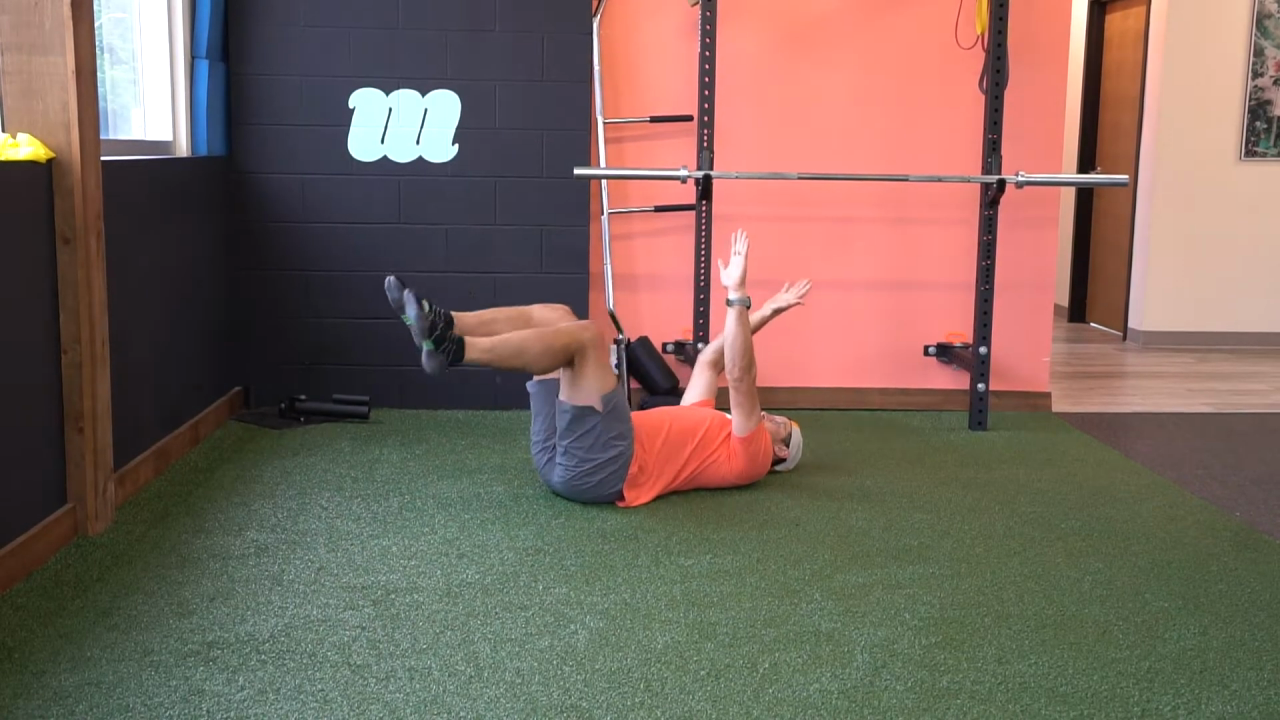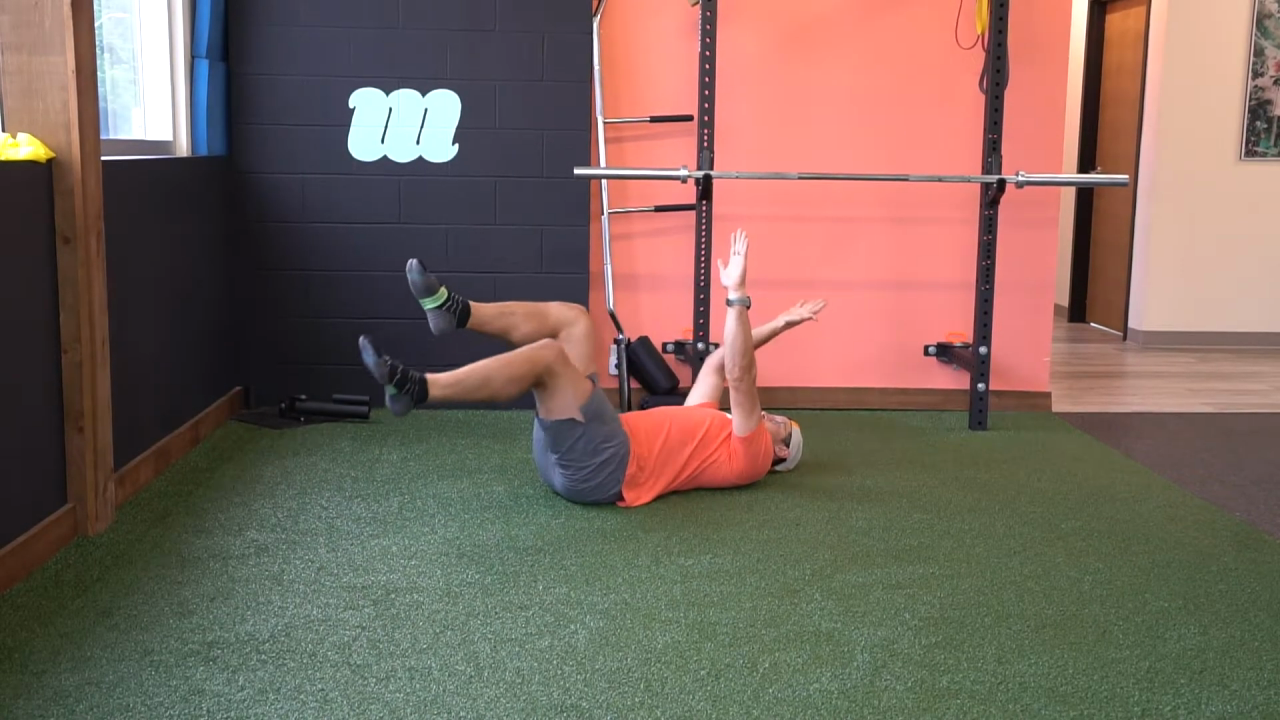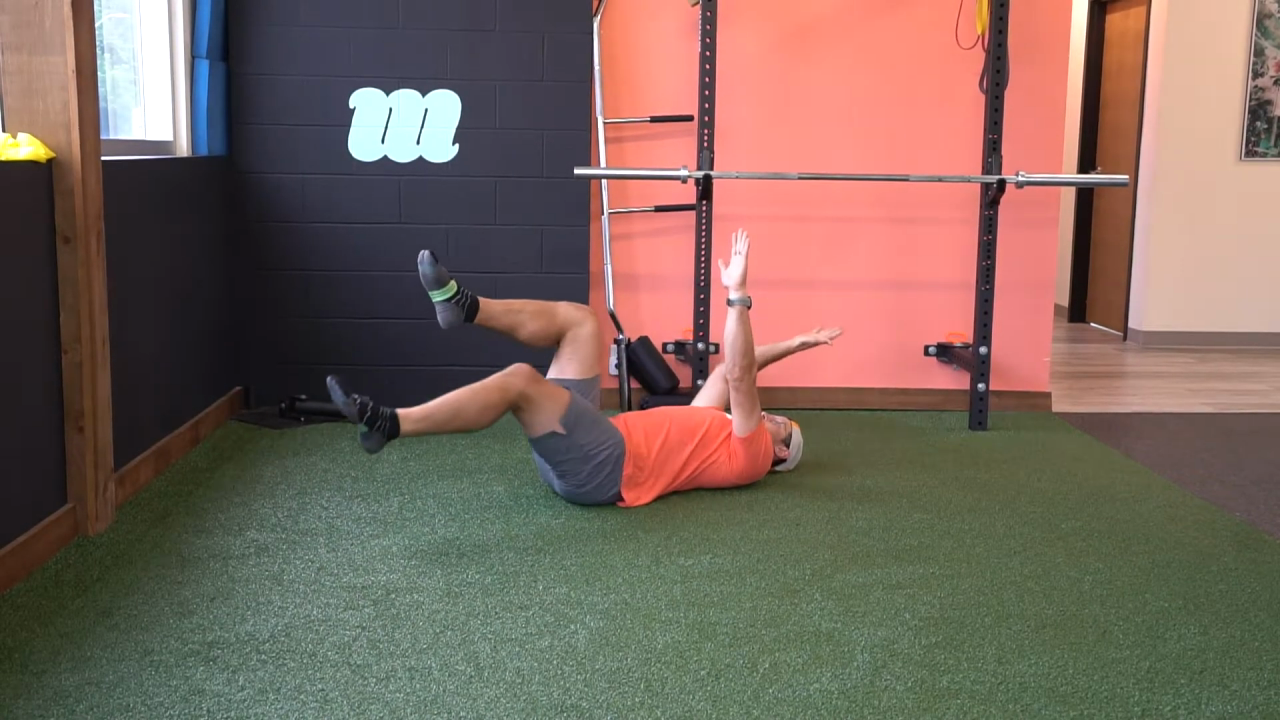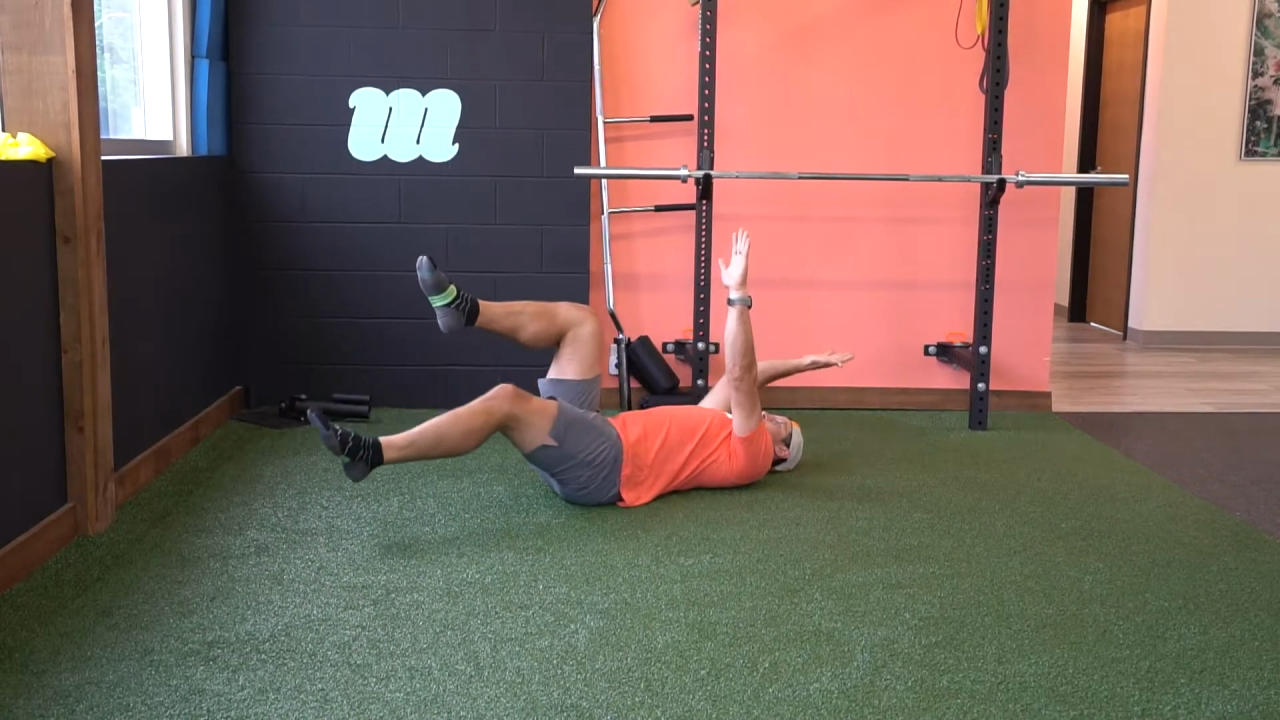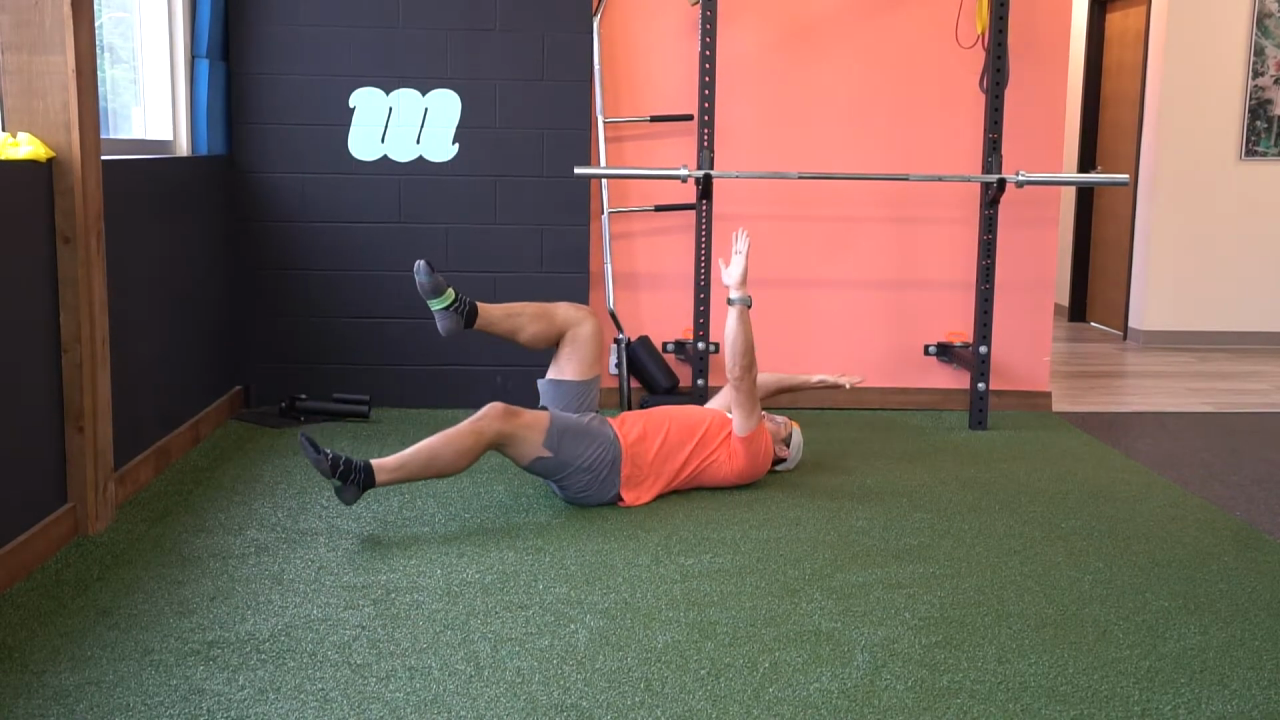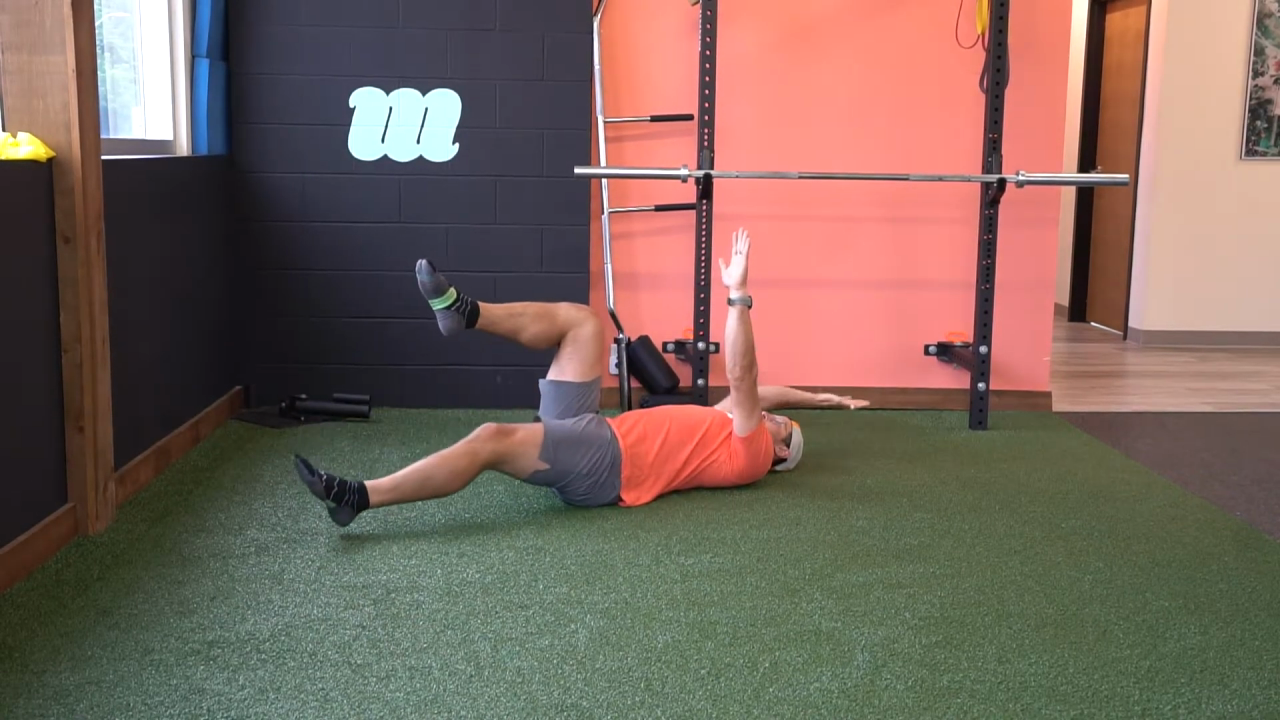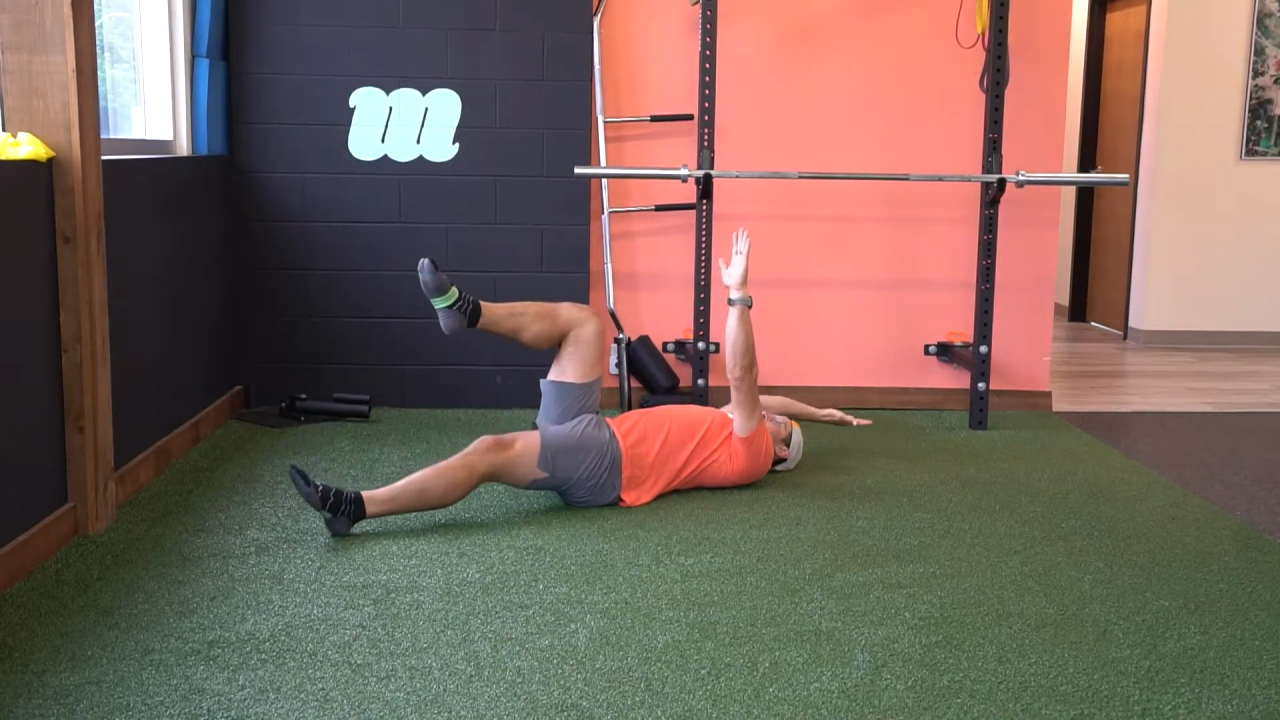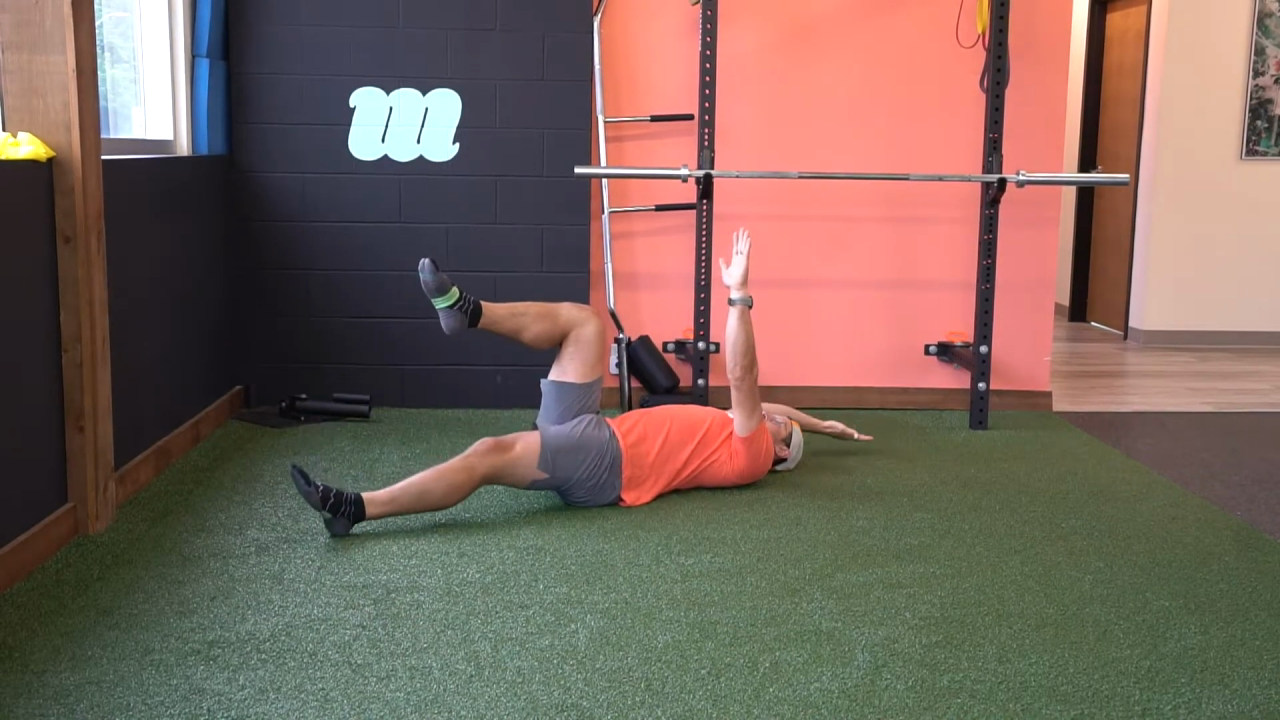
dt=0.2s
person 1, frame 1
left shoulder: (749, 455)
right shoulder: (706, 425)
left elbow: (740, 379)
right elbow: (710, 360)
left wrist: (738, 297)
right wrist: (766, 312)
left hip: (601, 467)
right hip: (562, 453)
left knee: (583, 336)
right knee: (555, 317)
left ankle: (452, 350)
right ankle: (437, 324)
person 1, frame 2
left shoulder: (750, 455)
right shoulder: (712, 427)
left elbow: (741, 378)
right elbow: (718, 361)
left wrist: (737, 295)
right wrist: (778, 324)
left hip: (601, 467)
right hip: (564, 453)
left knee: (546, 353)
right knee: (572, 319)
left ankle: (414, 386)
right ankle: (455, 312)
person 1, frame 3
left shoulder: (751, 454)
right shoulder: (715, 427)
left elbow: (741, 378)
right elbow: (728, 368)
left wrist: (737, 294)
right wrist: (792, 344)
left hip: (602, 466)
right hip: (576, 448)
left knee: (520, 379)
right knee: (580, 319)
left ankle: (388, 423)
right ankle: (464, 306)
person 1, frame 4
left shoulder: (748, 455)
right shoulder: (720, 429)
left elbow: (742, 377)
right elbow: (737, 378)
left wrist: (738, 294)
right wrist: (804, 362)
left hip: (602, 466)
right hip: (586, 437)
left knee: (505, 399)
right knee: (580, 319)
left ankle: (371, 452)
right ankle: (463, 309)
person 1, frame 5
left shoulder: (749, 455)
right shoulder: (721, 428)
left elbow: (742, 377)
right elbow: (749, 384)
left wrist: (738, 294)
right wrist: (813, 379)
left hip: (602, 465)
right hip: (586, 434)
left knee: (496, 418)
right knee: (579, 319)
left ankle: (363, 475)
right ankle: (463, 311)
person 1, frame 6
left shoulder: (750, 454)
right shoulder: (727, 426)
left elbow: (743, 379)
right elbow: (755, 393)
left wrist: (738, 295)
right wrist: (820, 397)
left hip: (602, 465)
right hip: (586, 432)
left knee: (490, 439)
right knee: (581, 319)
left ankle: (356, 497)
right ankle: (464, 311)
person 1, frame 7
left shoulder: (750, 453)
right shoulder: (730, 428)
left elbow: (743, 379)
right elbow: (761, 399)
left wrist: (738, 295)
right wrist: (823, 412)
left hip: (602, 465)
right hip: (584, 432)
left knee: (487, 452)
right knee: (583, 319)
left ankle: (353, 507)
right ankle: (465, 310)
person 1, frame 8
left shoulder: (749, 453)
right shoulder: (732, 428)
left elbow: (744, 379)
right elbow: (767, 404)
left wrist: (738, 295)
right wrist: (826, 424)
left hip: (601, 463)
right hip: (586, 431)
left knee: (486, 454)
right knee: (583, 319)
left ankle: (353, 509)
right ankle: (467, 311)
